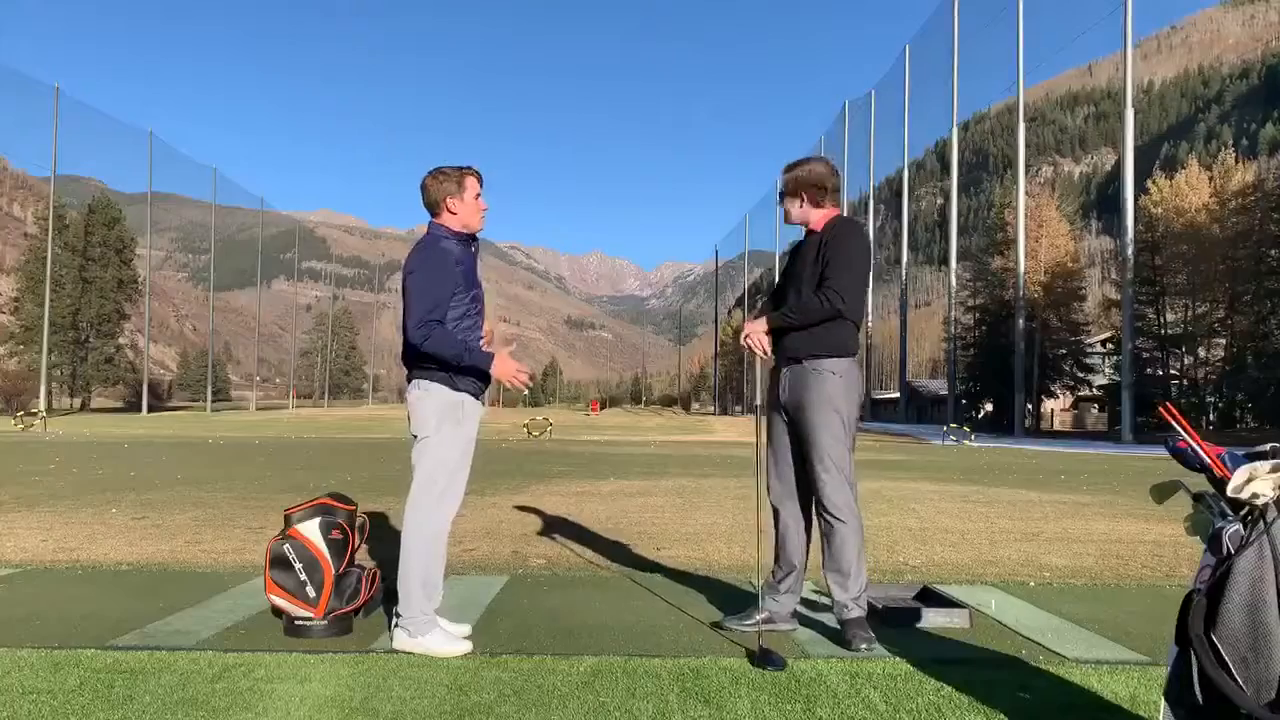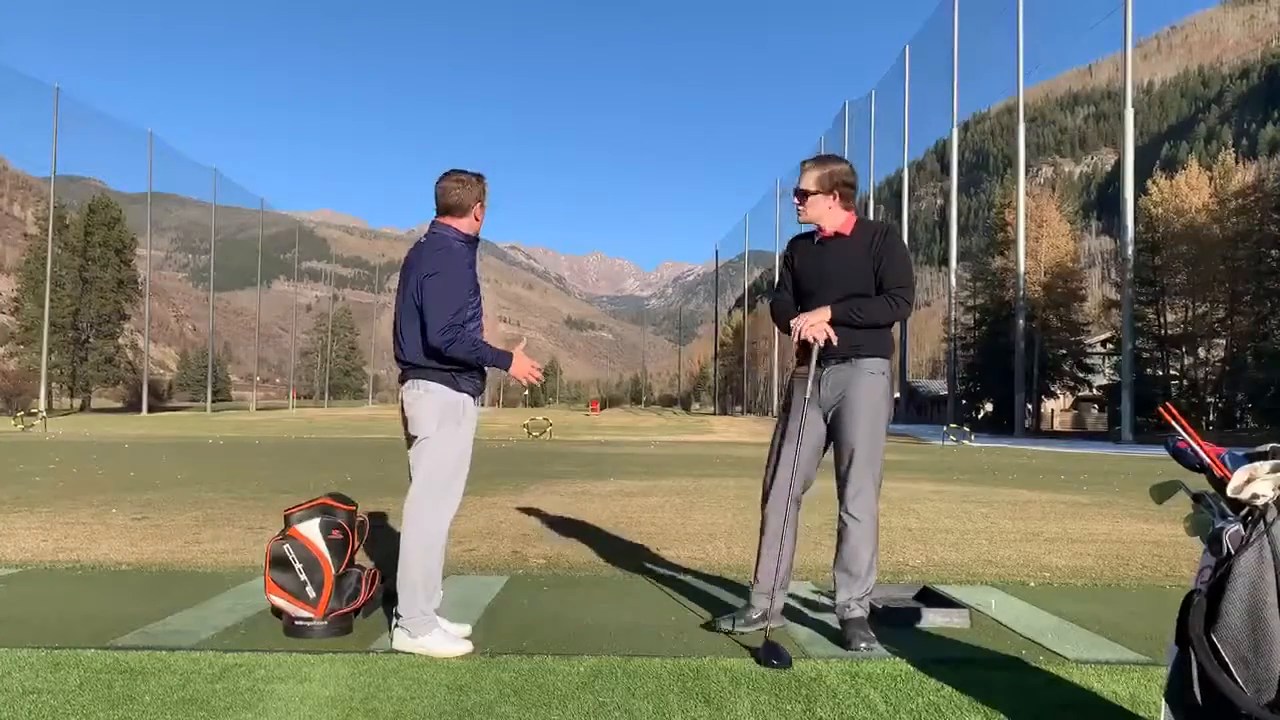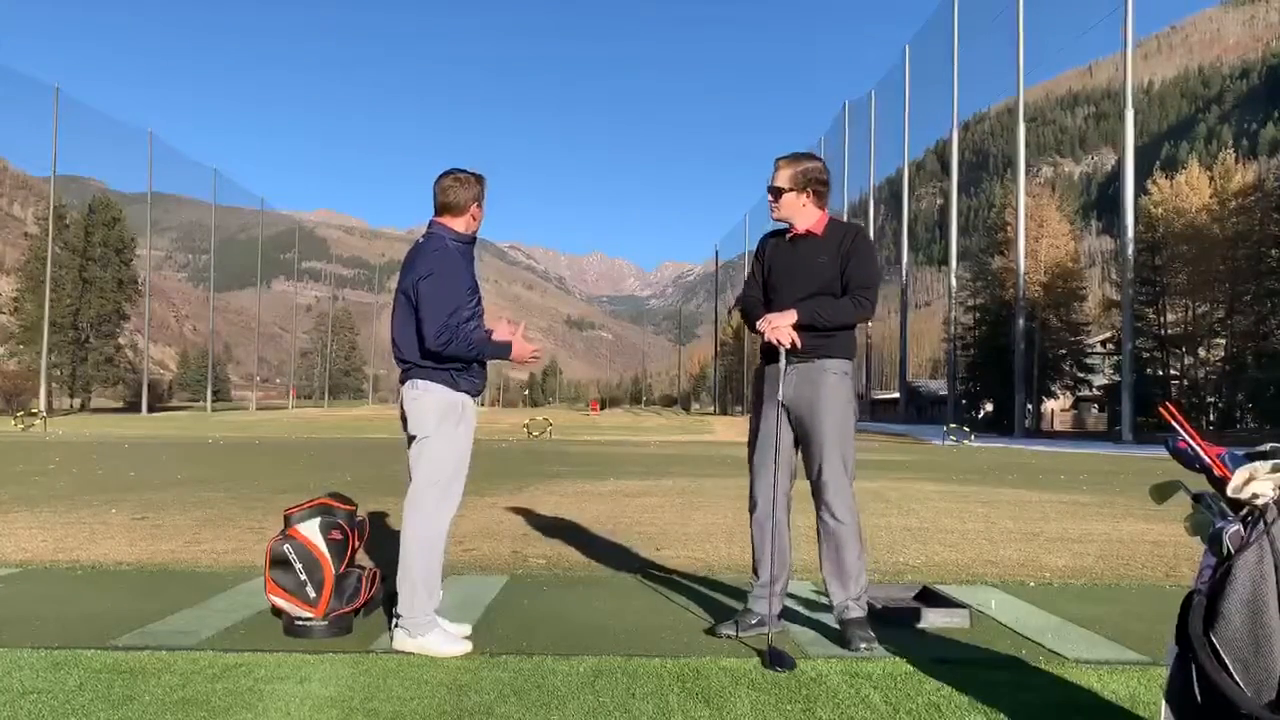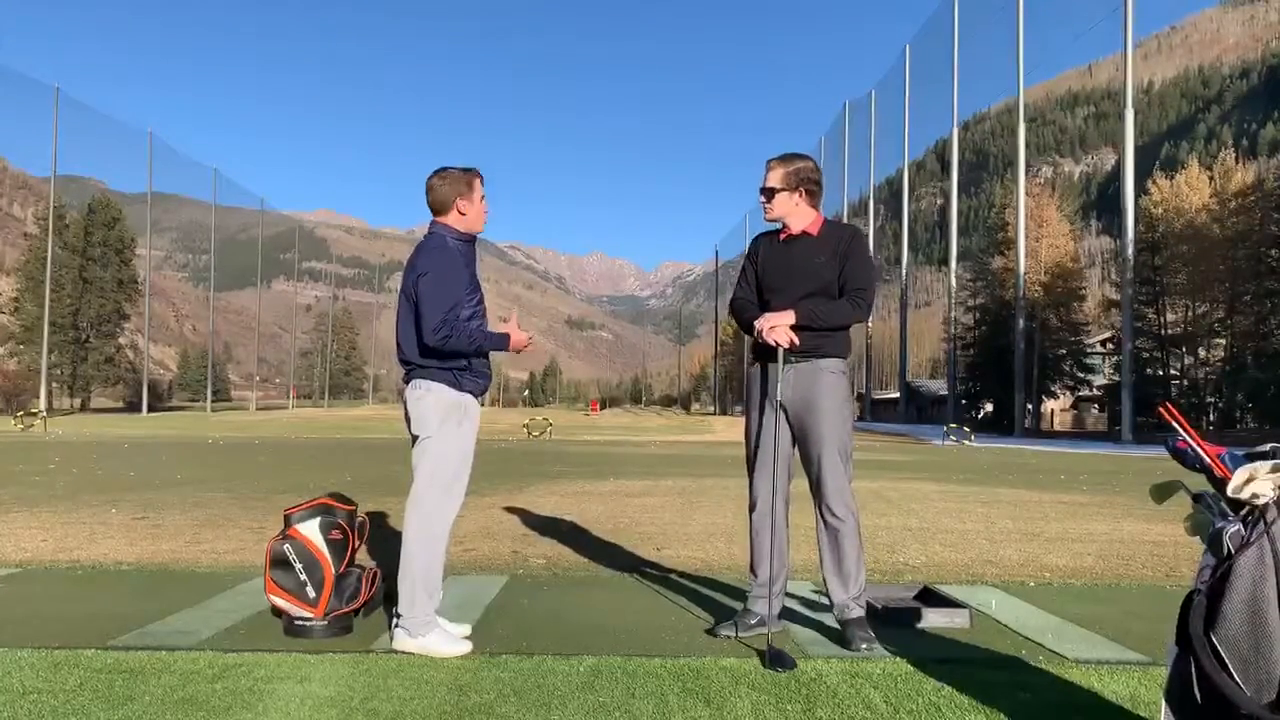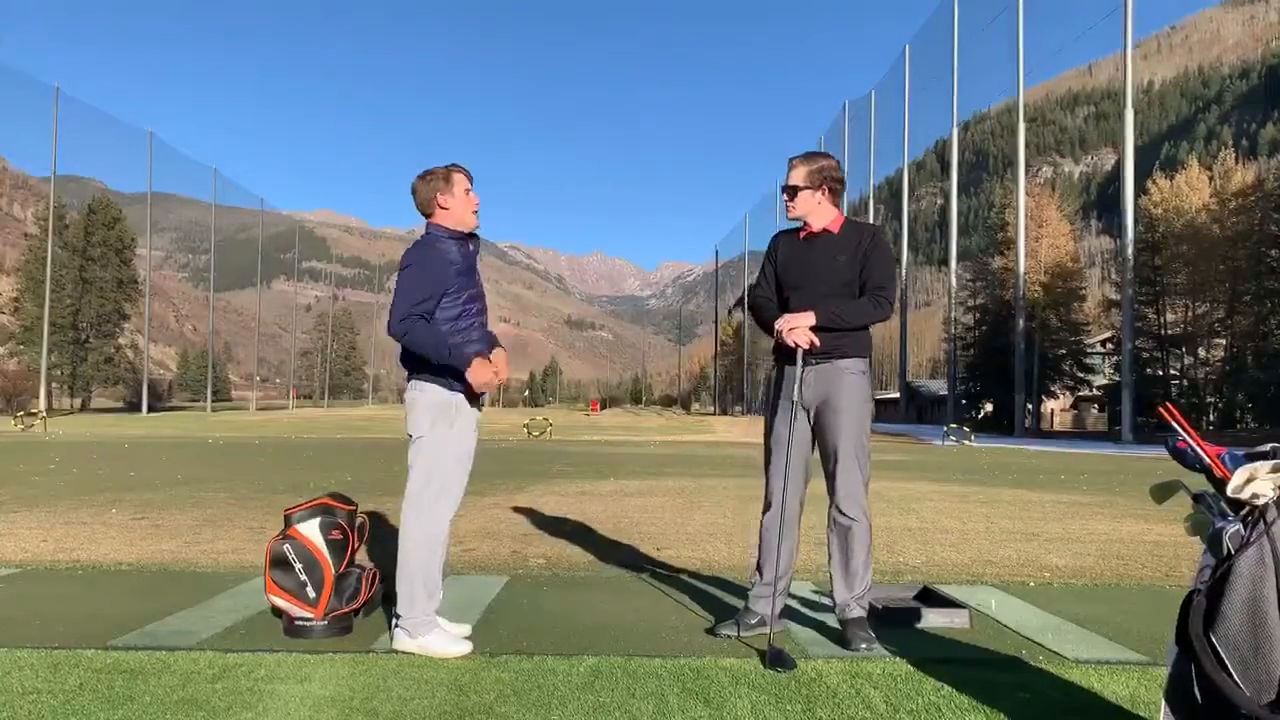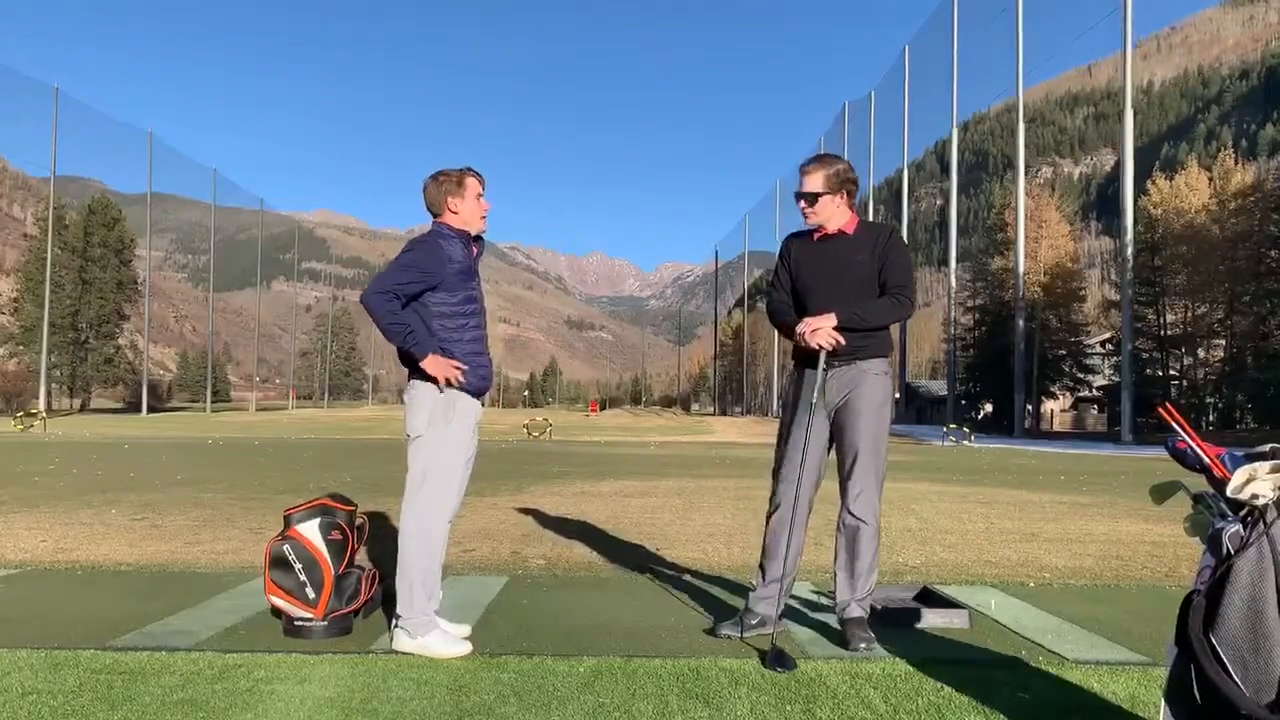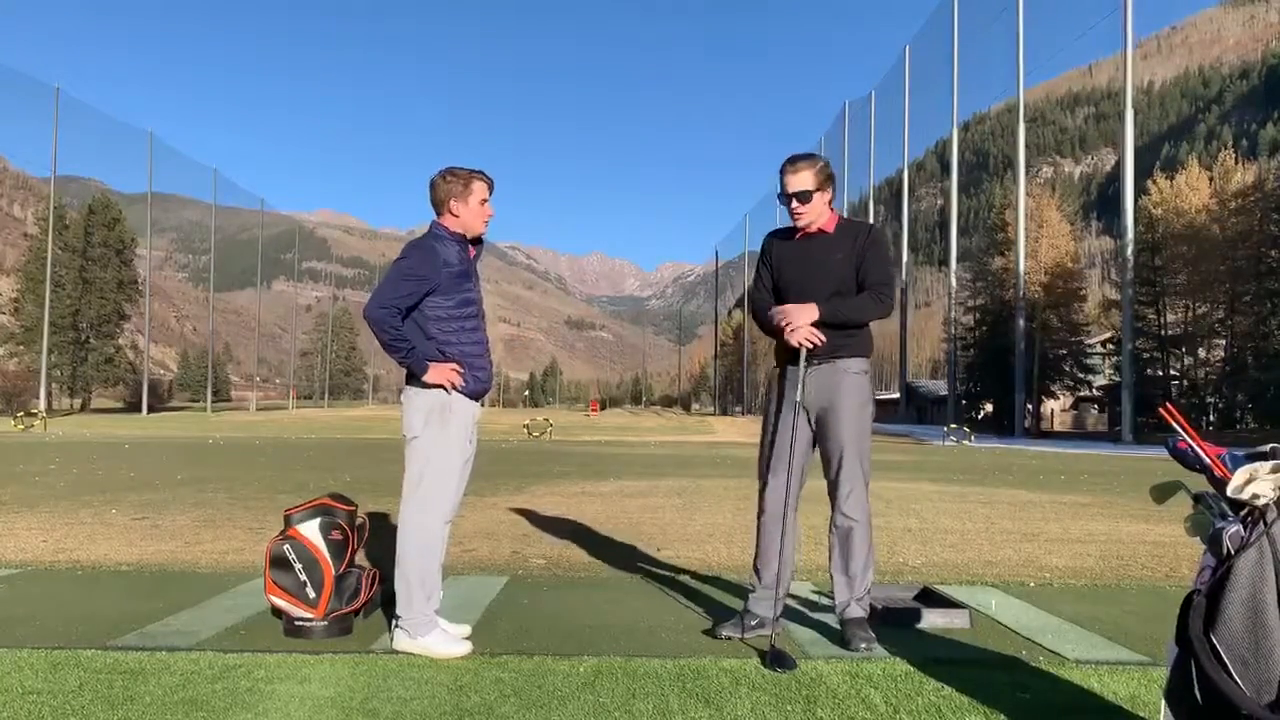
dt=0.7s
person 1, frame 1
left shoulder: (846, 234)
right shoulder: (801, 249)
left elbow: (835, 300)
right elbow: (778, 302)
left wrist: (768, 321)
right wrist: (759, 326)
left hip: (828, 373)
right hip: (785, 374)
left knee: (833, 494)
right knee: (786, 494)
left ankle: (852, 610)
right ankle: (779, 603)
person 1, frame 2
left shoulder: (881, 238)
right shoulder: (798, 248)
left elbow: (900, 302)
right elbow: (780, 303)
left wrist: (829, 312)
right wrist: (798, 321)
left hip: (862, 373)
right hip: (809, 373)
left knee: (857, 496)
right knee: (781, 486)
left ankle: (854, 610)
right ankle: (765, 601)
person 1, frame 3
left shoulder: (851, 239)
right shoulder: (769, 245)
left elbow: (862, 304)
right elbow: (749, 301)
left wrist: (793, 315)
right wrist: (766, 323)
left hip: (826, 372)
right hip: (772, 372)
left knee: (834, 493)
right knee: (766, 493)
left ankle: (851, 610)
right ankle: (764, 605)
person 1, frame 4
left shoulder: (846, 240)
right shoulder: (761, 246)
left elbow: (859, 304)
right elbow: (740, 302)
left wrist: (792, 315)
right wrist: (761, 323)
left hip: (821, 371)
right hip: (766, 371)
left knee: (833, 492)
right knee: (764, 492)
left ankle: (851, 610)
right ankle: (763, 604)
person 1, frame 5
left shoulder: (866, 239)
right shoulder: (781, 244)
left elbow: (880, 303)
right elbow: (760, 300)
left wrist: (813, 317)
right wrist: (780, 324)
left hip: (843, 372)
right hip: (789, 373)
left knee: (848, 495)
right knee: (780, 494)
left ankle: (853, 610)
right ankle: (764, 604)
person 1, frame 6
left shoulder: (882, 239)
right shoulder: (794, 246)
left elbow: (901, 302)
right elbow: (777, 305)
left wrist: (834, 318)
right wrist: (802, 328)
left hip: (864, 374)
right hip: (808, 375)
left knee: (860, 497)
right knee: (788, 492)
left ankle: (854, 612)
right ankle: (764, 605)
person 1, frame 7
left shoulder: (863, 237)
right shoulder: (775, 244)
left elbow: (881, 300)
right elbow: (759, 302)
left wrist: (817, 312)
right wrist: (781, 324)
left hip: (843, 372)
right hip: (789, 374)
left knee: (848, 494)
right knee: (775, 493)
left ankle: (854, 611)
right ankle: (764, 606)
person 2, frame 1
left shoulder: (457, 250)
right shoulder: (434, 254)
right elbow: (423, 332)
left wrist: (477, 331)
right wrist: (488, 361)
left hip: (457, 393)
right hip: (444, 394)
left knee: (439, 503)
right knee: (432, 505)
left ankle: (421, 613)
right ankle: (414, 625)
person 2, frame 2
left shoulder: (426, 250)
right shoulder: (449, 256)
right elbow: (446, 338)
left wrist: (473, 335)
right wrist: (506, 360)
left hip: (433, 389)
right hip: (445, 393)
left knee: (432, 503)
right knee: (432, 505)
left ankle: (419, 612)
right ankle: (414, 625)
person 2, frame 3
left shoulder: (430, 250)
right shoulder: (444, 257)
right elbow: (442, 337)
left wrist: (489, 336)
right wrist: (504, 350)
left hip: (437, 391)
right hip: (443, 394)
left knee: (432, 503)
right knee: (431, 505)
left ankle: (420, 613)
right ankle: (415, 625)
person 2, frame 4
left shoulder: (444, 251)
right shoulder: (442, 255)
right elbow: (440, 332)
left wrist: (494, 335)
right wrist: (503, 341)
left hip: (447, 392)
right hip: (445, 393)
left knee: (437, 504)
right knee: (433, 505)
left ankle: (421, 613)
right ankle: (414, 624)
person 2, frame 5
left shoulder: (461, 251)
right shoulder: (430, 253)
right elbow: (405, 323)
left wrist: (490, 346)
right wrist: (467, 363)
left hip: (460, 397)
right hip: (441, 395)
left knee: (442, 506)
right knee: (429, 506)
left ankle: (423, 613)
right ankle: (414, 626)
person 2, frame 6
left shoulder: (464, 253)
right shoulder: (432, 249)
right elbow: (377, 296)
right wrist: (424, 355)
left hip: (462, 397)
right hip: (441, 398)
left knee: (441, 509)
right knee: (428, 509)
left ankle: (424, 614)
right ankle: (413, 625)
person 2, frame 7
left shoulder: (463, 254)
right shoulder: (427, 253)
right elbow: (378, 311)
right wrist: (422, 366)
left hip: (462, 401)
right hip: (438, 401)
left knee: (441, 511)
right knee: (426, 510)
left ankle: (424, 615)
right ankle: (413, 626)
